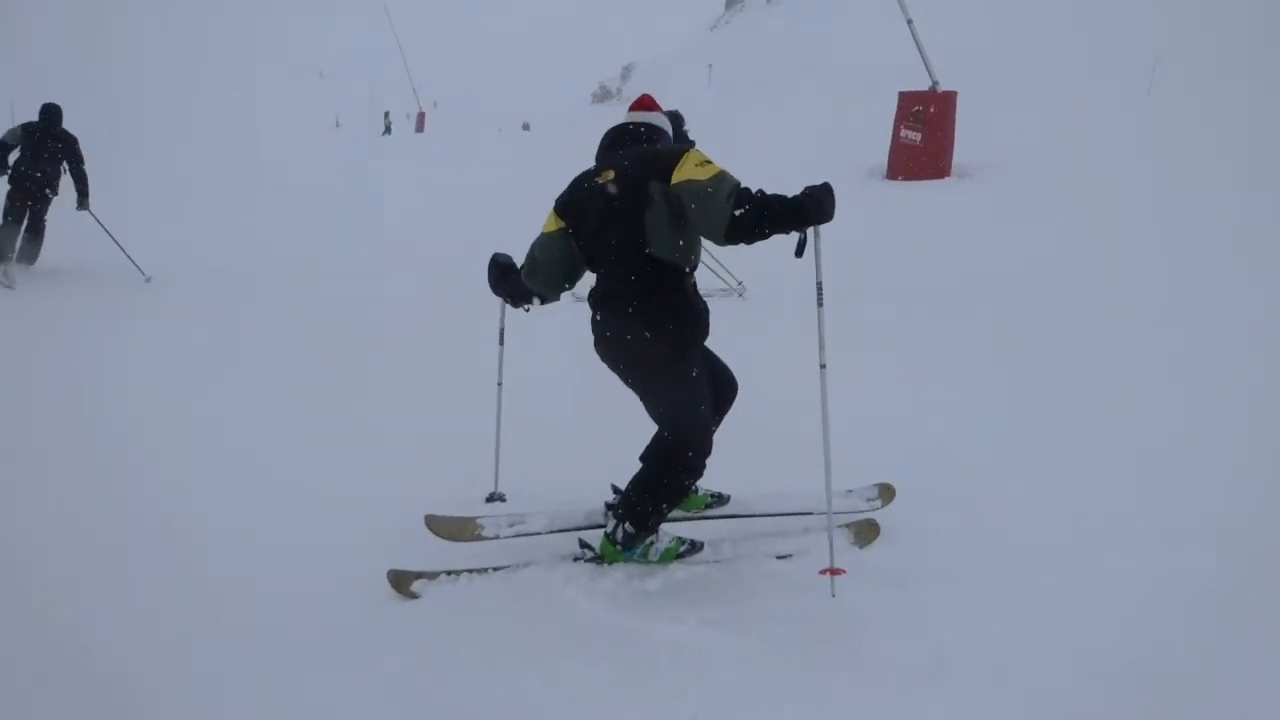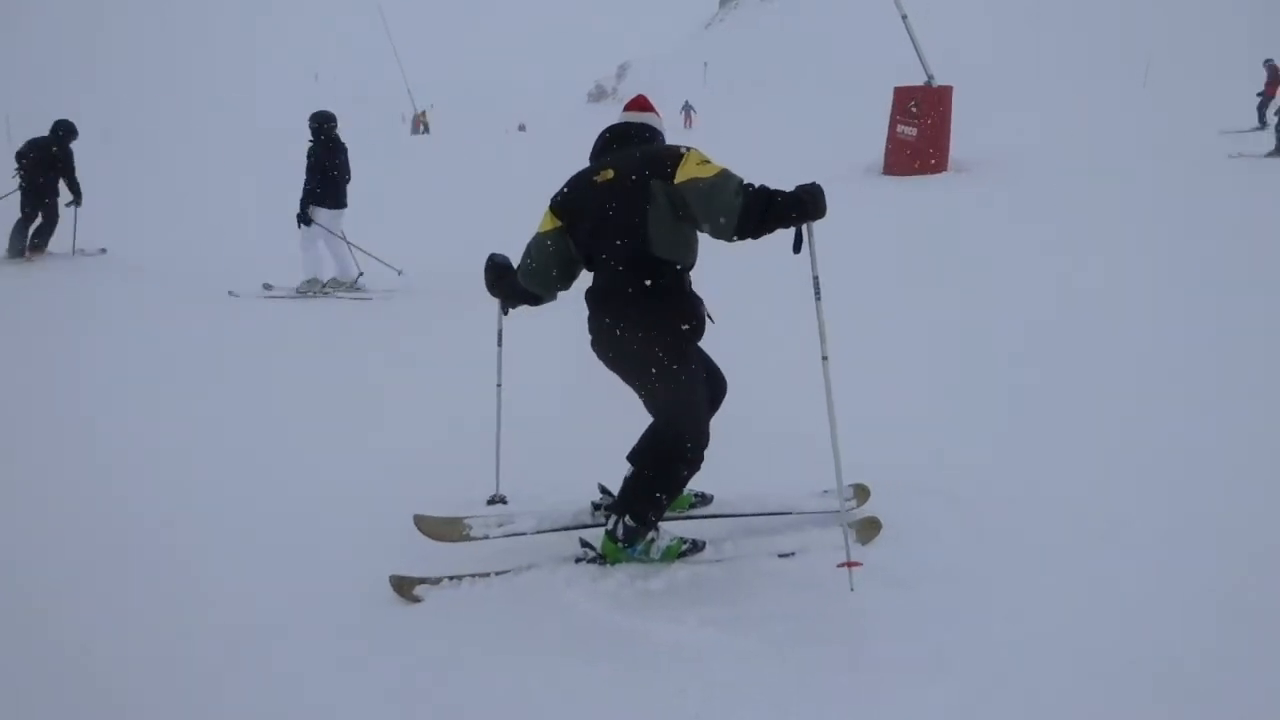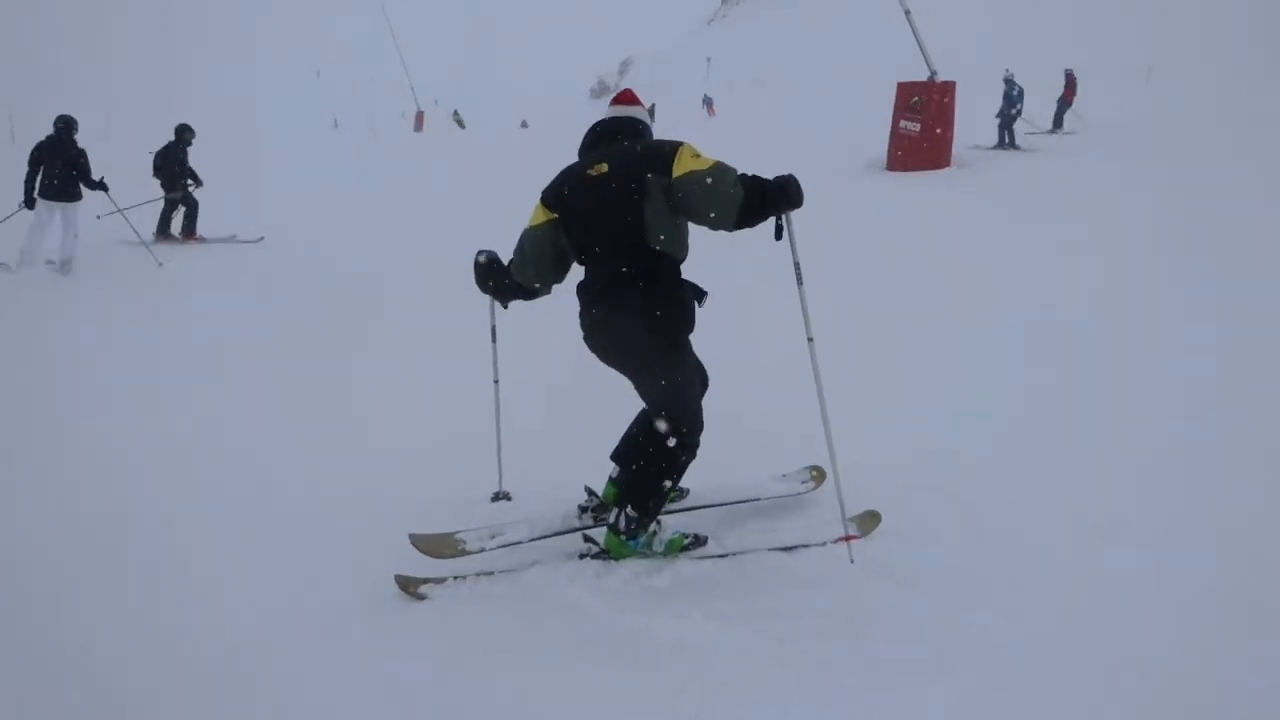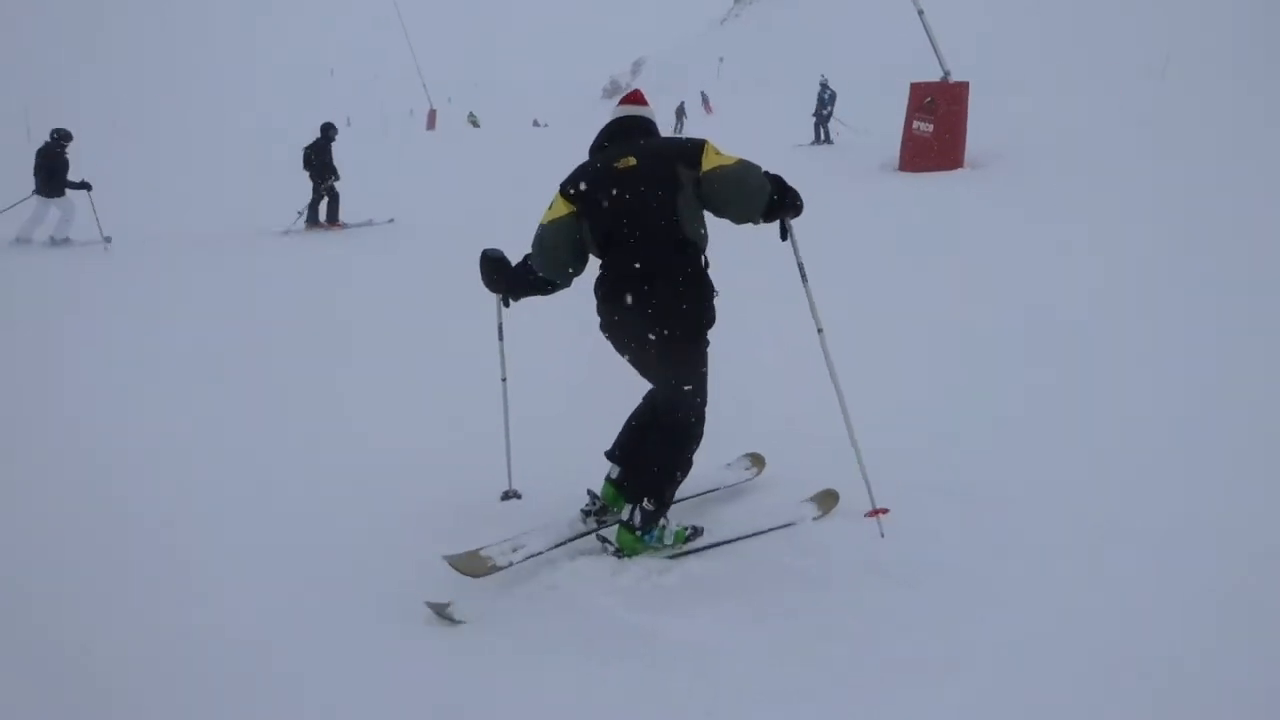
dt=0.7s
person 1, frame 1
left shoulder: (581, 189)
right shoulder: (672, 162)
left elbow: (544, 277)
right elbow: (732, 214)
left wrist: (510, 284)
right wrist: (800, 211)
left hip: (613, 330)
right hip: (661, 329)
left knee: (717, 389)
right knee: (689, 437)
left ankle: (668, 487)
right ankle: (628, 534)
person 1, frame 2
left shoulder: (576, 189)
right shoulder: (670, 163)
left elbow: (541, 276)
right elbow: (736, 210)
left wrist: (507, 285)
right wrist: (797, 204)
left hip: (609, 329)
right hip: (659, 327)
left knee: (707, 389)
right knee: (687, 433)
left ankle: (645, 487)
right ankle: (629, 532)
person 1, frame 3
left shoulder: (566, 184)
right shoulder: (664, 158)
left elbow: (532, 270)
right elbow: (729, 200)
left wrist: (497, 281)
right wrist: (778, 193)
left hip: (601, 323)
right hip: (652, 319)
left knee: (686, 385)
right knee: (680, 423)
left ankle: (624, 486)
right ankle: (631, 526)
person 1, frame 4
left shoulder: (582, 181)
right shoulder: (685, 154)
left elbow: (550, 265)
right elbow: (752, 194)
left wrist: (507, 279)
right wrist: (786, 201)
left hip: (620, 314)
right hip: (680, 310)
left knee: (670, 390)
right knee: (683, 414)
left ankle: (618, 488)
right ankle: (642, 523)
